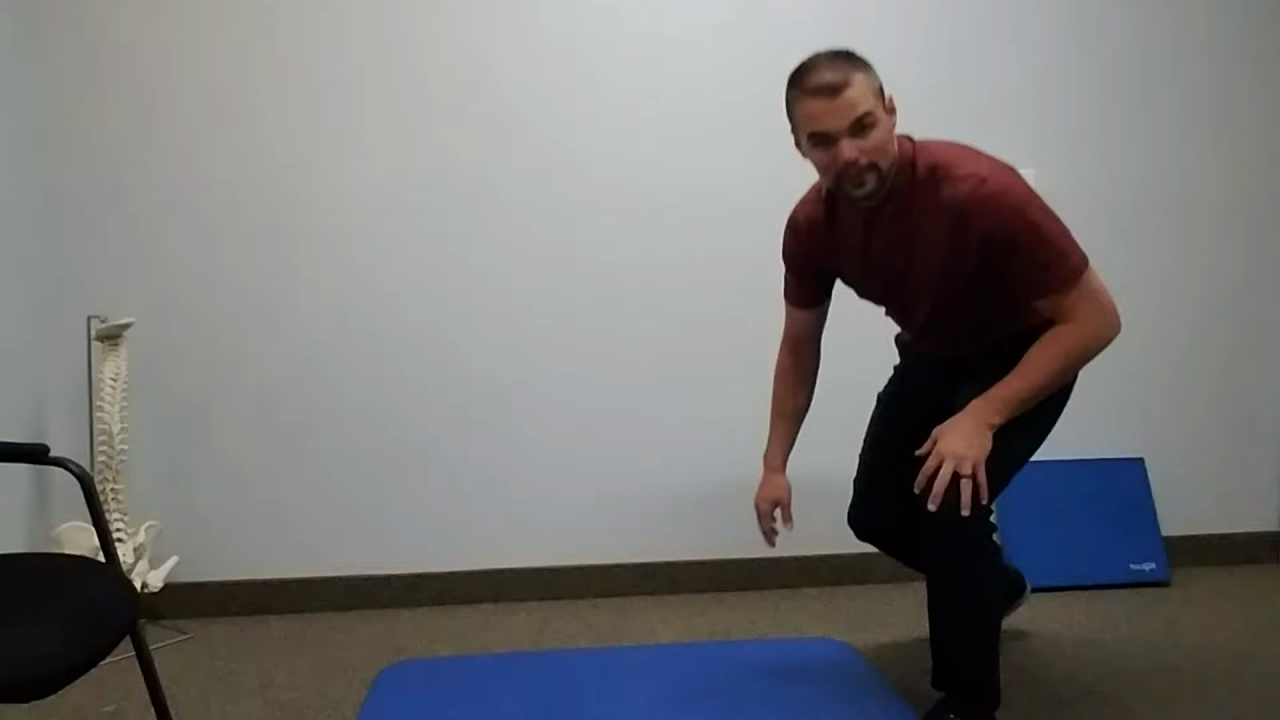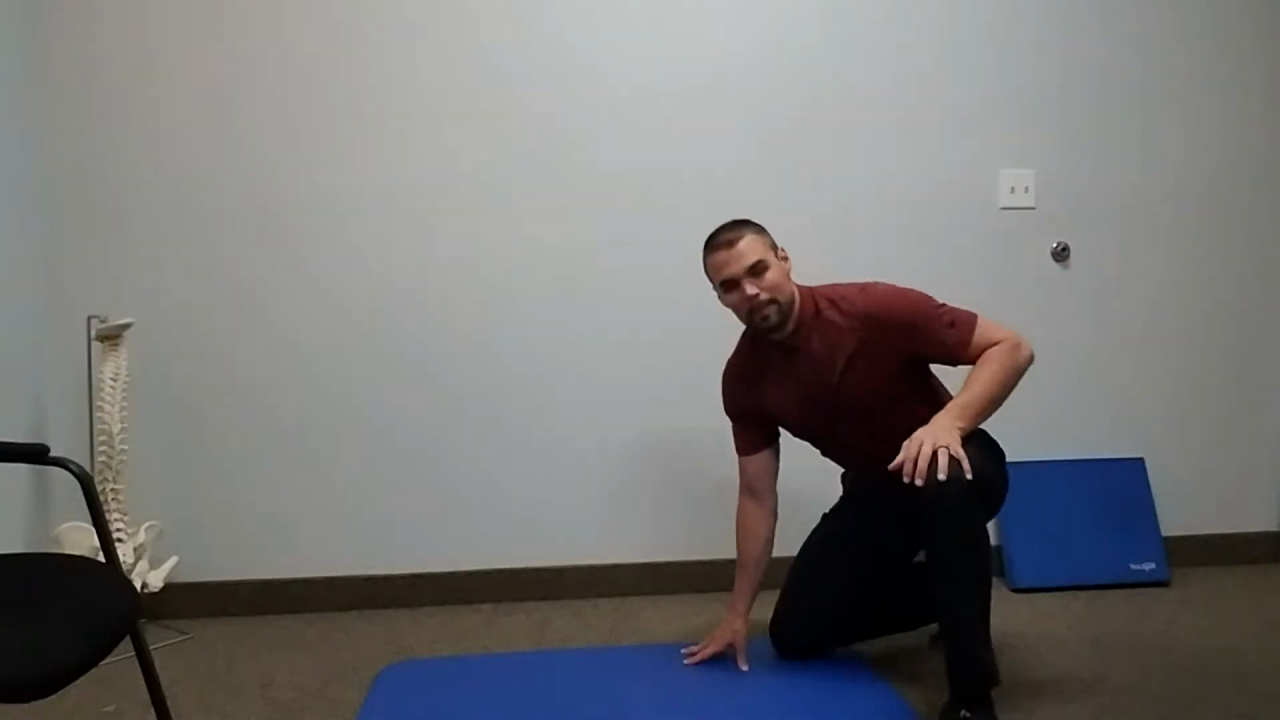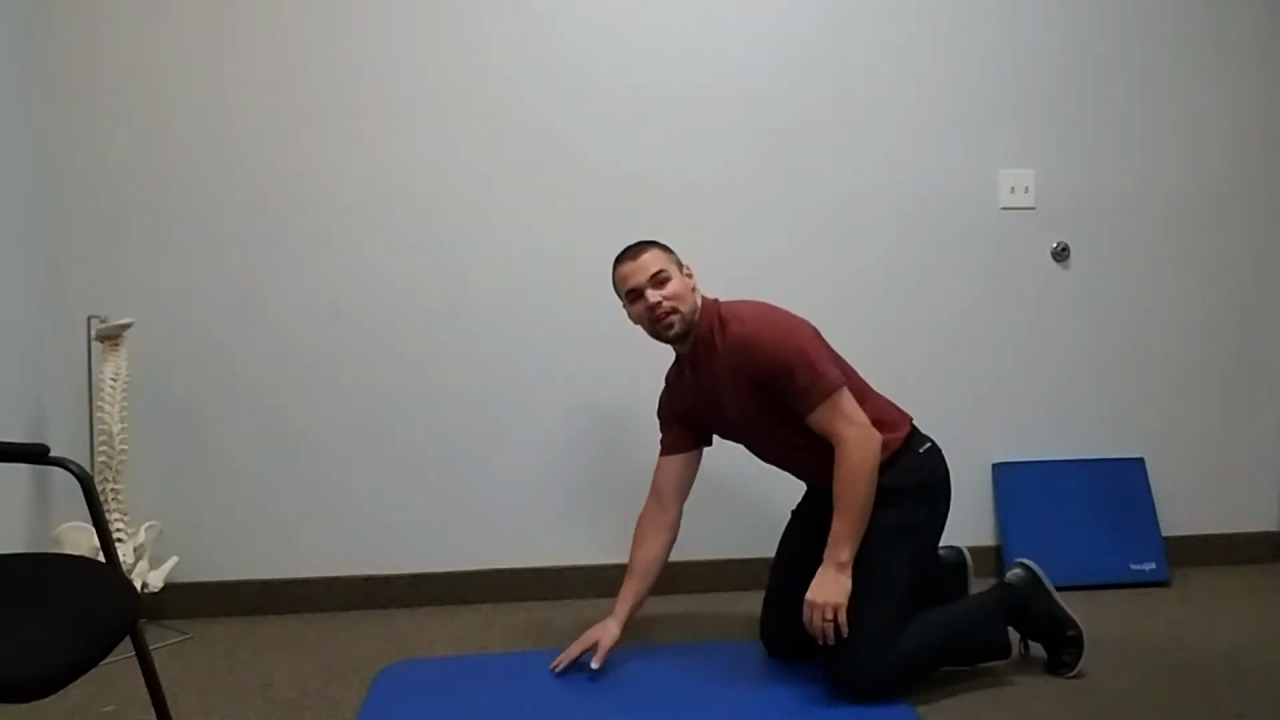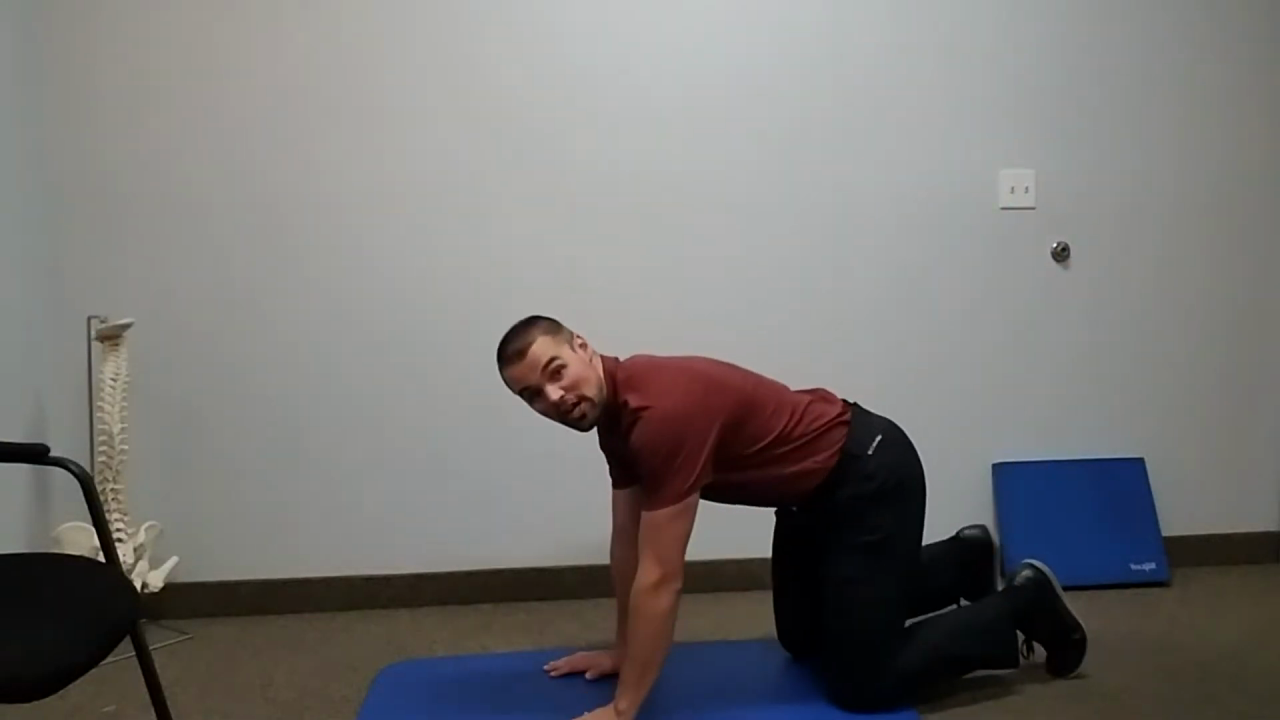
dt=0.7s
person 1, frame 1
left shoulder: (979, 192)
right shoulder: (811, 225)
left elbow: (1096, 319)
right elbow: (799, 348)
left wrist: (982, 418)
right wrist: (773, 466)
left hip: (1026, 359)
right hip: (931, 359)
left knee: (948, 496)
right knee: (876, 514)
right ankle: (991, 583)
person 1, frame 2
left shoulder: (872, 310)
right shoulder: (742, 377)
left elbow: (1010, 347)
right elbow: (757, 496)
left wrist: (949, 423)
right wrist: (737, 615)
left hip: (950, 467)
right hip: (870, 491)
left knee: (940, 483)
right knee: (795, 634)
right ankle: (940, 589)
person 1, frame 3
left shoulder: (761, 335)
right shoulder: (681, 391)
left elbow: (859, 441)
right elbow: (663, 506)
left wrist: (838, 568)
right wrist: (616, 618)
left hip: (902, 479)
right hip: (835, 482)
left knee: (861, 670)
right knee: (783, 638)
left ankle: (1014, 601)
right ankle: (935, 576)
person 1, frame 4
left shoulder: (662, 414)
right shoulder: (615, 413)
left elbow: (659, 581)
right elbow: (626, 544)
right wrist: (621, 651)
left hip: (870, 476)
right hip: (815, 483)
right knee: (804, 638)
left ankle: (1023, 606)
right ankle: (962, 562)
